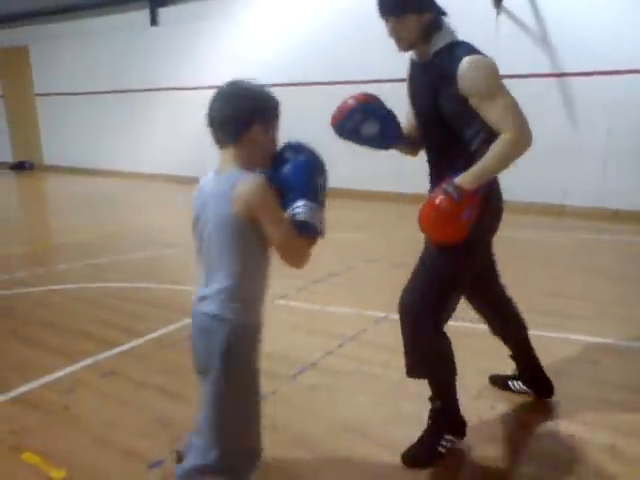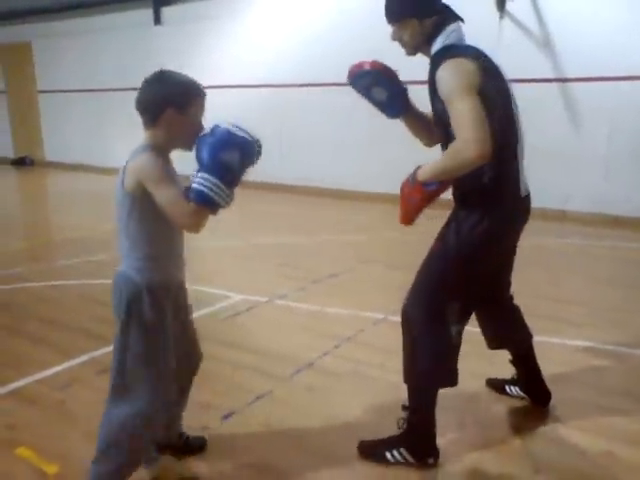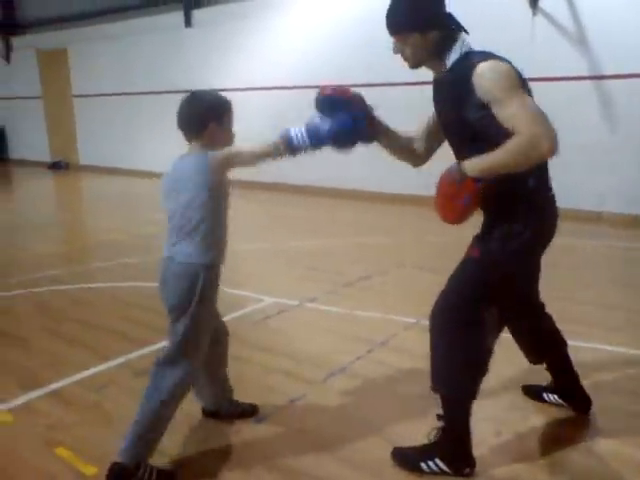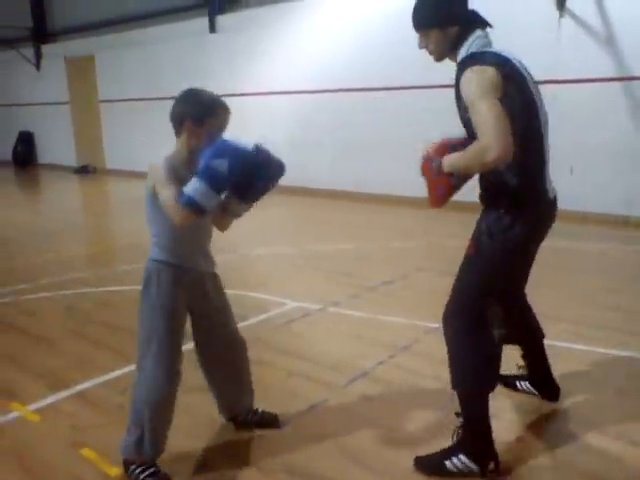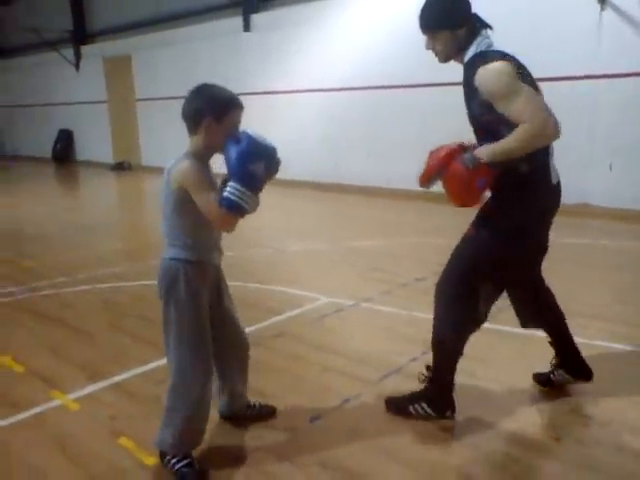
dt=0.4s
person 1, frame 1
left shoulder: (468, 65)
right shoulder: (419, 69)
left elbow: (518, 133)
left wrist: (466, 183)
right wrist: (387, 134)
left hip: (470, 204)
right hip: (453, 202)
left knee: (418, 307)
right knee: (485, 291)
left ankle: (448, 422)
right ankle: (534, 377)
person 1, frame 2
left shoulder: (454, 66)
right shoulder: (466, 60)
left elbow: (474, 148)
right elbow: (438, 134)
left wrist: (426, 175)
right wrist: (400, 108)
left hip: (485, 210)
right hip: (507, 203)
left knee: (424, 312)
right knee: (491, 297)
left ankle: (418, 440)
right ankle: (531, 383)
person 1, frame 3
left shoulder: (486, 71)
right shoulder: (448, 82)
left elbow: (541, 140)
right elbow: (419, 153)
left wrist: (472, 168)
right wrist: (370, 127)
left hip: (521, 216)
right hip: (514, 214)
left knee: (454, 318)
right knee: (520, 306)
right ankle: (569, 389)
person 1, frame 4
left shoulder: (476, 72)
right shoulder: (499, 64)
left elbow: (495, 150)
left wrist: (449, 164)
right wrist: (463, 154)
left hip: (513, 211)
right hip: (530, 203)
left knee: (464, 316)
right knee: (505, 294)
right ankle: (541, 378)
person 1, frame 5
left shoulder: (491, 70)
right shoulder: (489, 66)
left elbow: (544, 127)
left wrist: (482, 154)
right wrist: (476, 154)
left hip: (519, 199)
right hip: (534, 194)
left knee: (456, 289)
right knee: (524, 281)
left ankle: (437, 396)
right ankle: (570, 362)
person 2, frame 1
left shoulder: (208, 183)
right shoulder: (252, 187)
right elbow: (297, 255)
right wrist: (305, 197)
left hip: (209, 319)
right hip: (228, 330)
left knee: (225, 410)
right knee: (230, 448)
person 2, frame 2
left shoulder: (160, 160)
right shoulder: (146, 164)
left elbow: (185, 211)
right elbow: (191, 219)
left wrist: (217, 169)
right wrist: (217, 168)
left hip: (168, 284)
right hip: (143, 291)
left knee: (183, 363)
right knee: (144, 394)
left ankle: (166, 434)
person 2, frame 3
left shoulder: (175, 168)
right shoulder: (216, 158)
right elbow: (276, 149)
right wrist: (321, 131)
left hip: (179, 268)
right hip: (194, 275)
left knee: (212, 339)
right knee: (179, 364)
left ankle: (217, 401)
person 2, frame 4
left shoulder: (199, 168)
right shoulder: (164, 170)
left elbow: (221, 223)
right elbow: (182, 217)
left wrist: (246, 188)
right wrist: (209, 177)
left hip: (202, 272)
right hip: (167, 276)
left knee: (228, 346)
right knee: (160, 368)
left ankle: (239, 409)
person 2, frame 5
left shoulder: (201, 166)
right shoulder: (188, 169)
left elbow: (222, 211)
right elbow: (225, 221)
left wrist: (249, 176)
right wrist: (244, 175)
left hip: (208, 269)
right hip: (185, 273)
left knee: (232, 343)
right knee: (192, 363)
left ankle: (235, 405)
right ankle: (174, 447)
